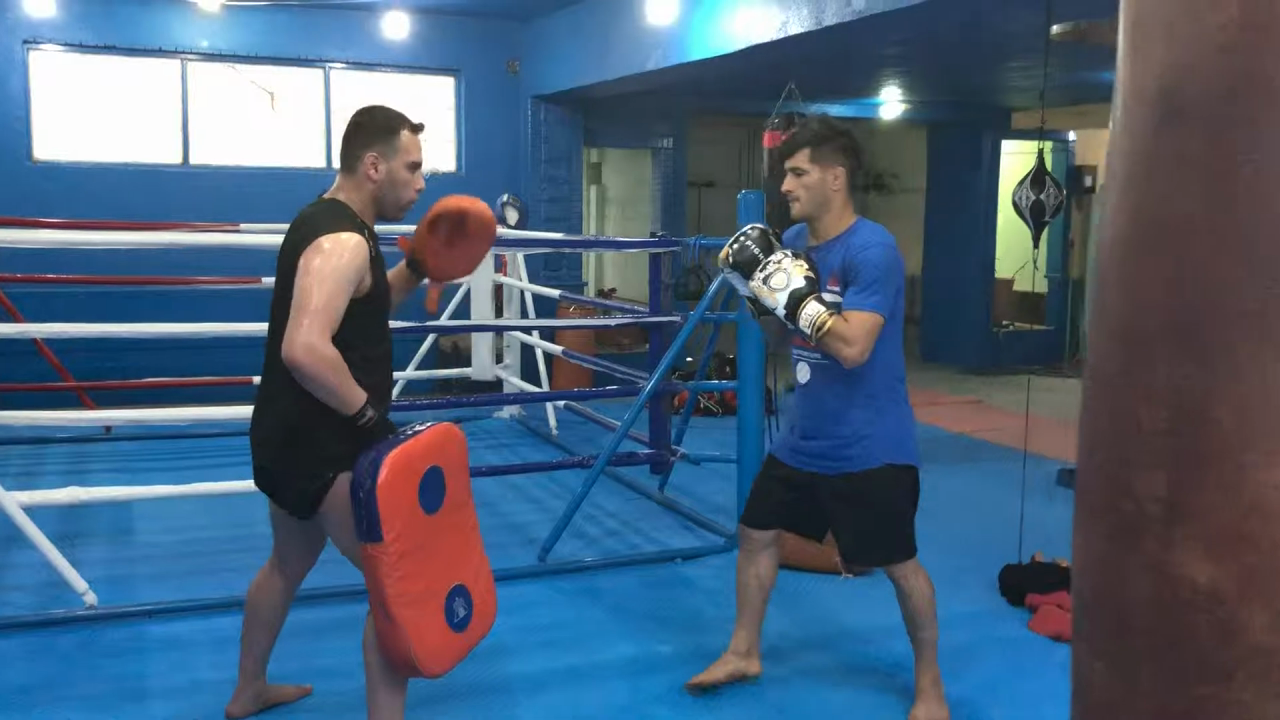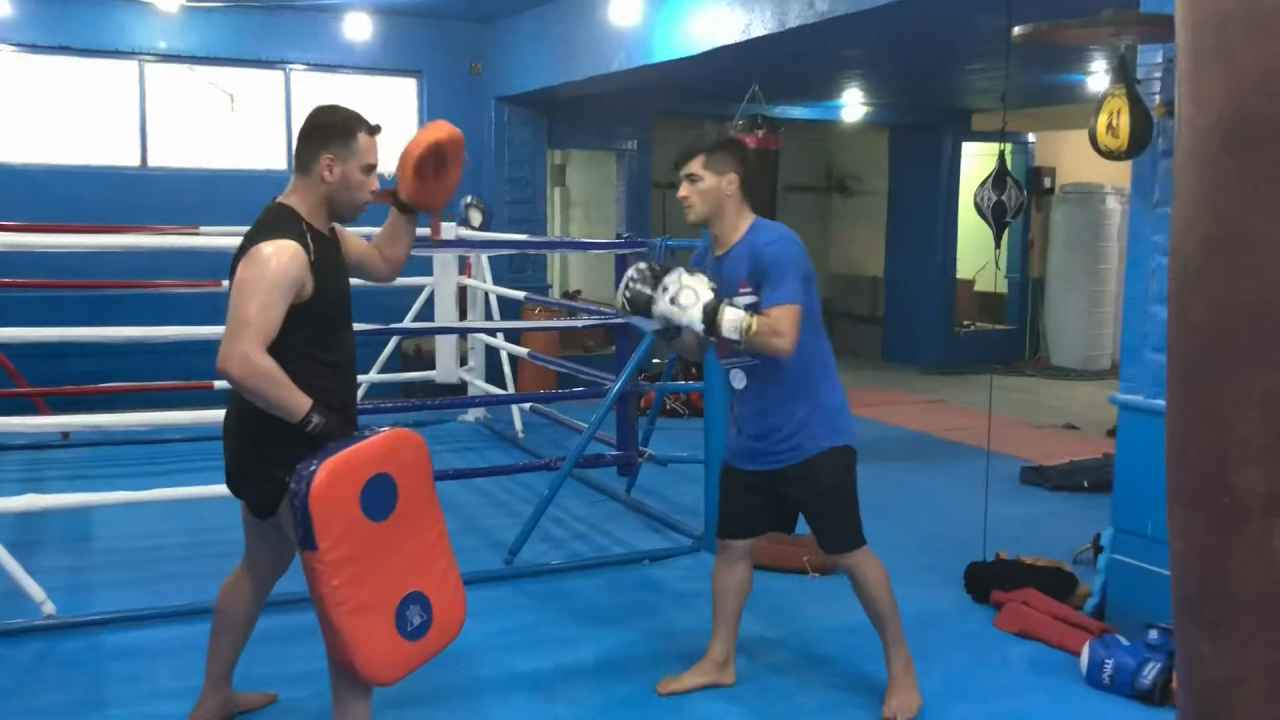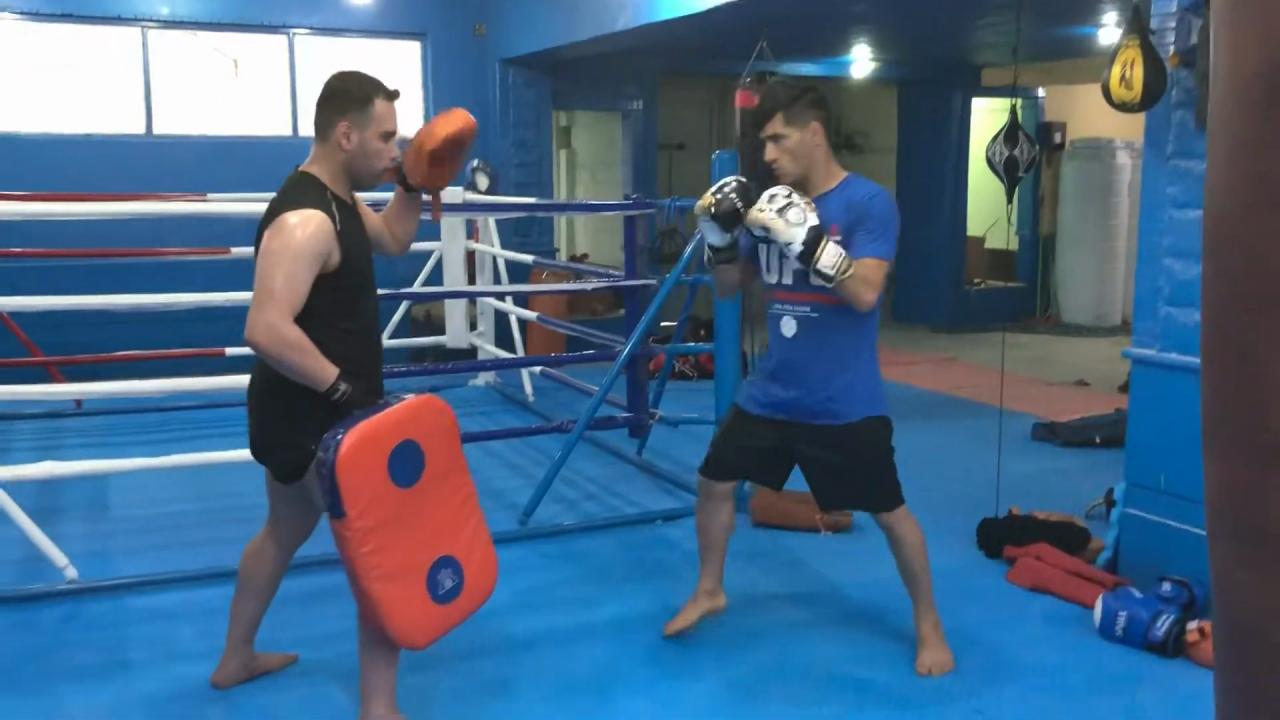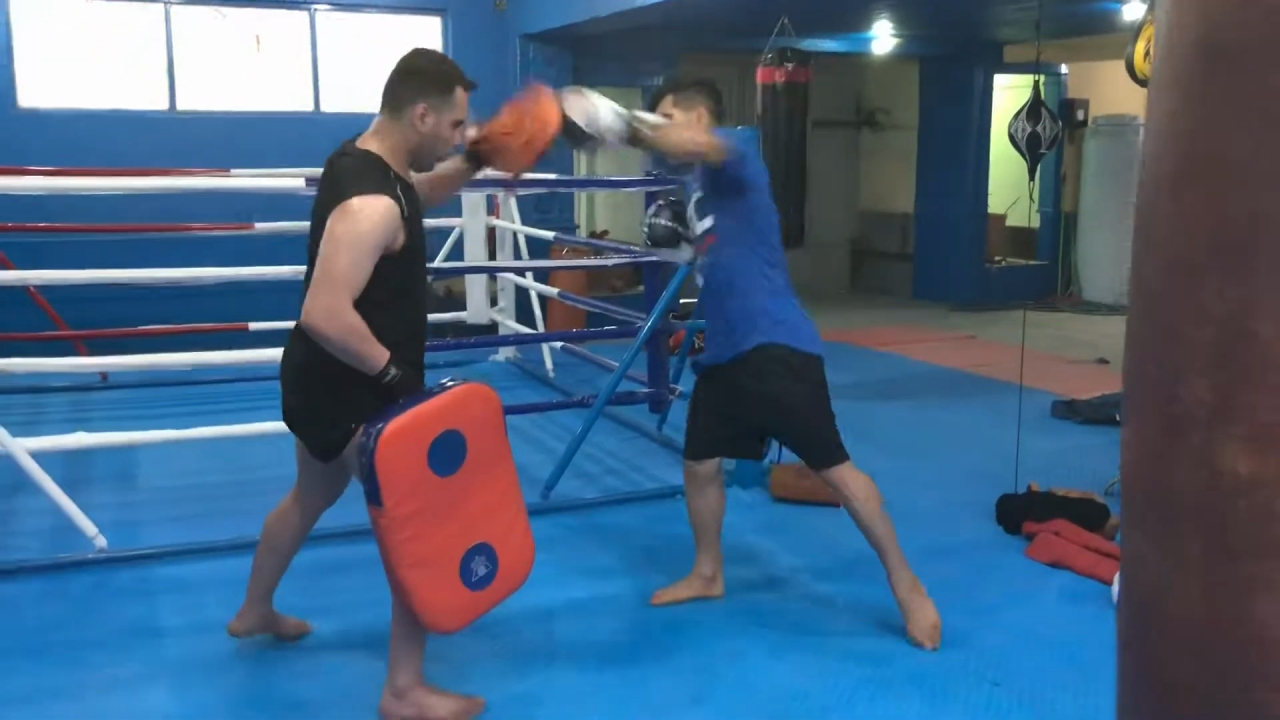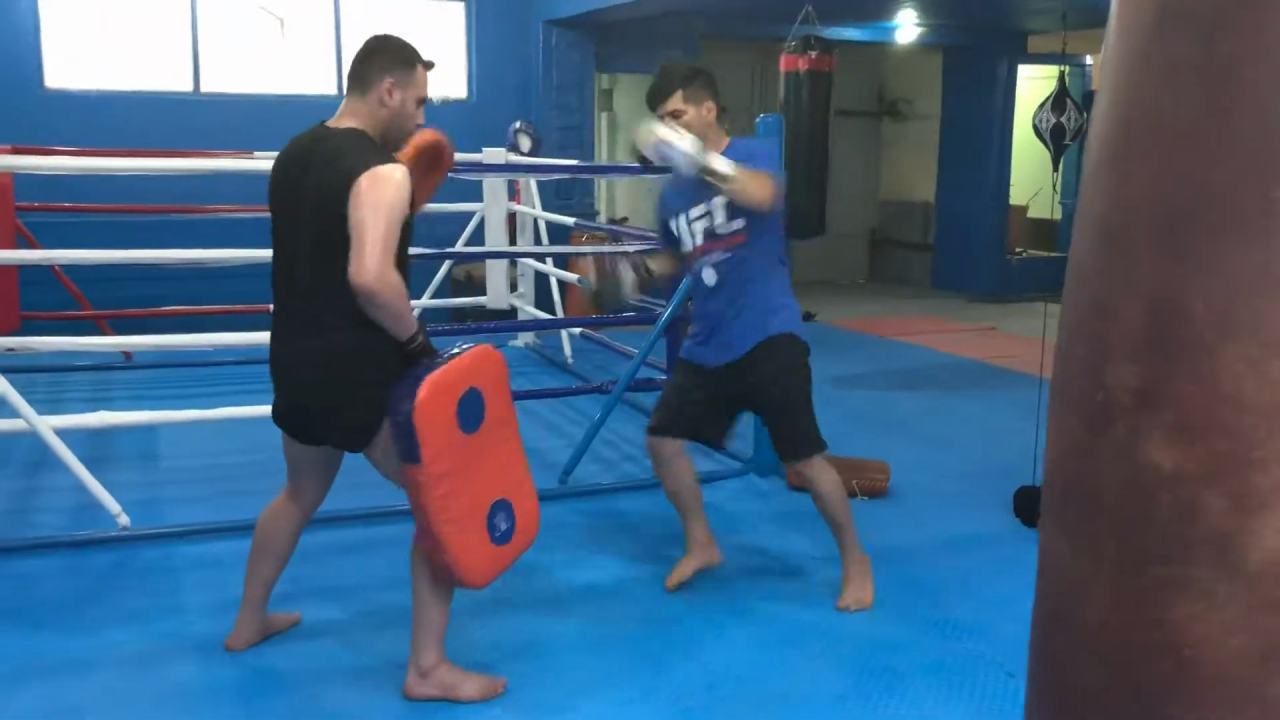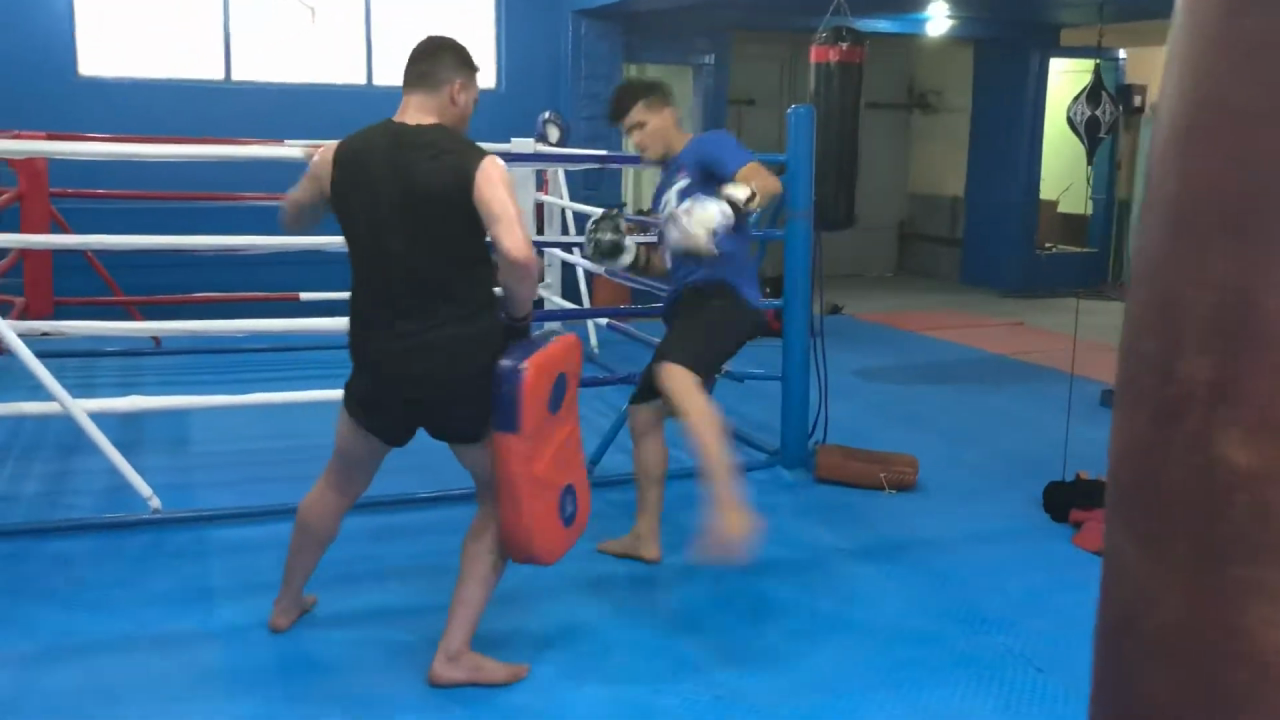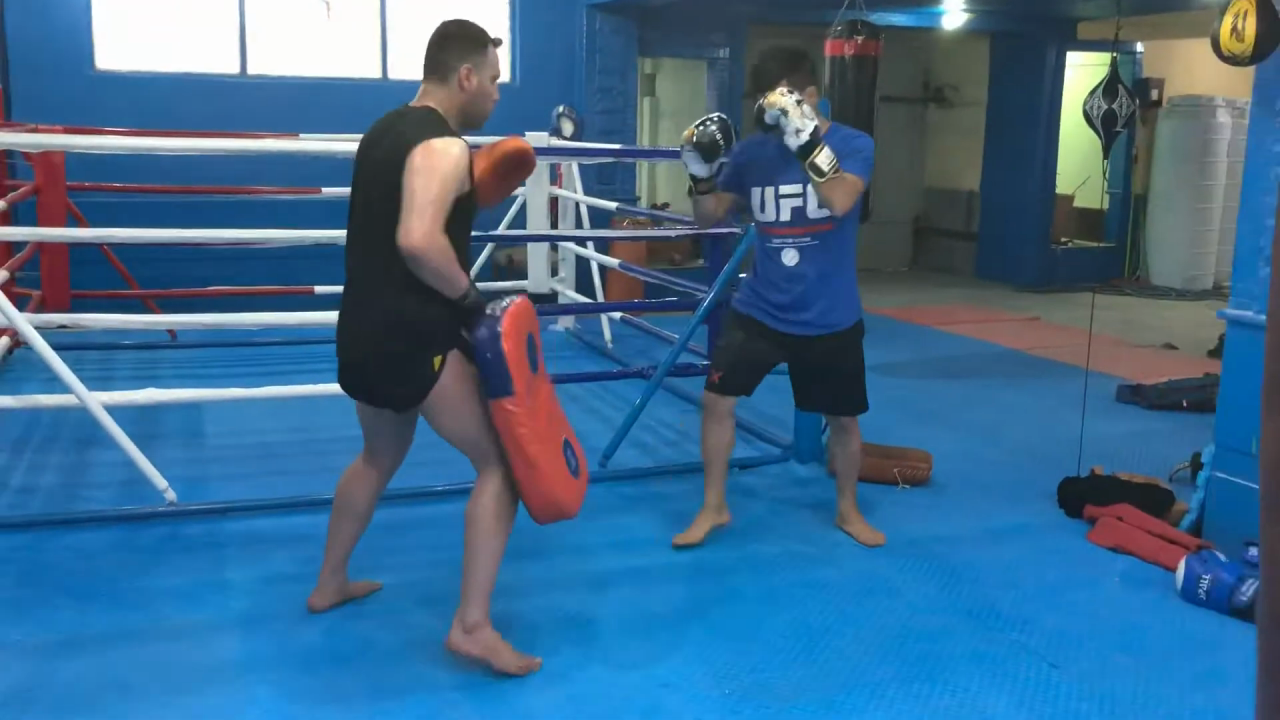
dt=0.5s
person 1, frame 1
left shoulder: (325, 222)
right shoulder: (343, 241)
right elbow: (304, 347)
left wrist: (411, 271)
right wrist: (369, 414)
left hip: (292, 436)
right hip: (323, 445)
left knee: (289, 562)
person 1, frame 2
left shoulder: (316, 232)
right shoulder: (280, 249)
left elbow: (384, 262)
right elbow: (239, 360)
left wrist: (410, 204)
right wrist: (316, 421)
left hip: (280, 446)
right hip: (289, 450)
left knee: (261, 568)
person 1, frame 3
left shoulder: (335, 199)
right shoulder: (306, 220)
left elbow: (393, 240)
right elbow: (266, 330)
left wrist: (416, 184)
right wrist: (345, 389)
left hip: (299, 412)
right hip: (316, 415)
left knee: (284, 531)
left ankle: (236, 658)
person 1, frame 4
left shoulder: (369, 161)
right shoulder: (370, 201)
left elbow: (425, 190)
right elbow: (322, 314)
left wrist: (472, 160)
right wrist: (392, 373)
left hip: (322, 382)
right hip: (353, 394)
left knee: (310, 497)
left ankle: (255, 611)
person 1, frame 5
left shoulder: (296, 153)
right shoulder: (382, 172)
right elbow: (371, 276)
right wrist: (415, 339)
left hip: (297, 361)
right hip: (363, 370)
left knee: (300, 495)
left ankle: (249, 621)
right ankle: (428, 670)
person 1, frame 6
left shoulder: (341, 154)
right shoulder: (478, 165)
left elbow: (291, 217)
right elbow: (518, 254)
right wrist: (521, 315)
left hip: (380, 361)
right hip: (465, 359)
left knee: (339, 485)
right knee: (504, 496)
left ankle: (286, 603)
right ankle: (454, 654)
person 1, frame 7
left shoulder: (385, 131)
right shoulder: (444, 145)
right elbow: (417, 240)
left wrist: (479, 190)
right wrist: (469, 295)
left hip: (364, 328)
right hip: (419, 334)
left knee: (379, 456)
right knee: (502, 462)
left ankle: (330, 583)
right ankle: (472, 625)
person 2, frame 1
left shoulder: (873, 249)
right shoulder: (794, 240)
left elbow: (853, 347)
left wrist: (792, 295)
right wrist: (754, 284)
left hip: (870, 446)
right hip: (803, 439)
left knee: (899, 562)
right knee: (755, 531)
right ankle: (744, 651)
person 2, frame 2
left shoulder: (775, 245)
right shoulder: (702, 260)
left elbow: (780, 339)
right elbow: (697, 344)
left wrist: (706, 311)
right wrist: (662, 313)
left hip: (811, 434)
right hip: (750, 439)
left knee: (848, 551)
right knee: (732, 545)
left ankle: (900, 666)
right ankle: (719, 660)
person 2, frame 3
left shoulder: (869, 202)
right shoulder: (773, 204)
left elbow: (866, 294)
right elbow: (730, 282)
left wrist: (806, 237)
right wrist: (718, 234)
left hip: (847, 401)
right hip: (772, 391)
left knee: (890, 512)
right knee: (714, 481)
left ankle: (928, 625)
right ankle: (709, 589)
person 2, frame 4
left shoulder: (734, 152)
right shoulder: (706, 187)
left elbow: (691, 145)
left wrist: (624, 124)
left hip: (774, 344)
right hip: (725, 351)
left knee: (833, 469)
right knee: (699, 465)
left ankle: (906, 585)
right ankle: (707, 573)
person 2, frame 5
left shoulder: (753, 155)
right shoulder: (672, 194)
left elbow: (763, 197)
left wrist: (697, 160)
left hip: (769, 337)
right hip: (710, 345)
left knee: (804, 458)
right knee: (665, 441)
left ankle: (854, 560)
right ankle: (701, 543)
person 2, frame 6
left shoulder: (710, 147)
right shoulder: (670, 183)
left elbow: (769, 184)
left wrist: (720, 210)
right wrist: (626, 254)
left hip: (719, 294)
right hip: (693, 302)
left knee: (673, 377)
right knee: (644, 414)
left ankle: (729, 505)
right ankle: (644, 533)
person 2, frame 7
left shoulder: (854, 144)
right shoulder: (753, 150)
left elbow: (839, 202)
right elbow: (709, 217)
left wrist: (804, 135)
right wrist: (701, 169)
left hip: (831, 316)
right hip: (760, 310)
left knee: (845, 418)
right knee: (717, 399)
left ankle: (847, 510)
right ankle: (714, 507)
